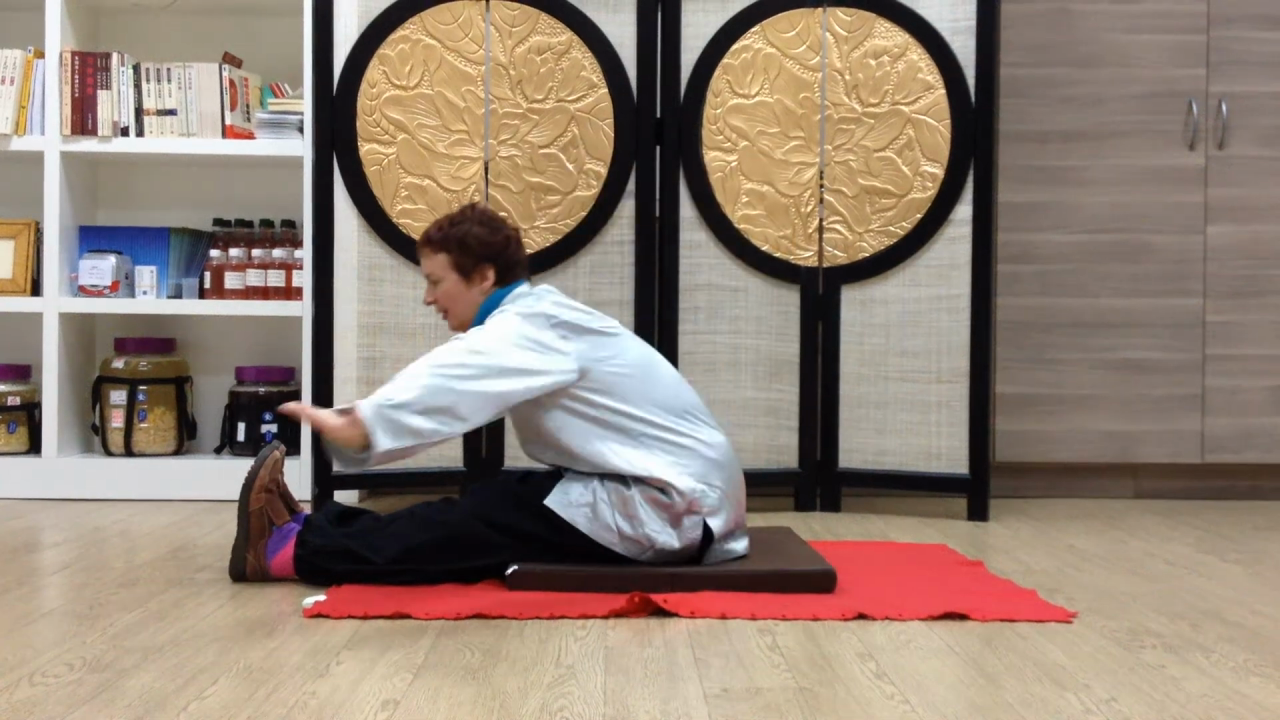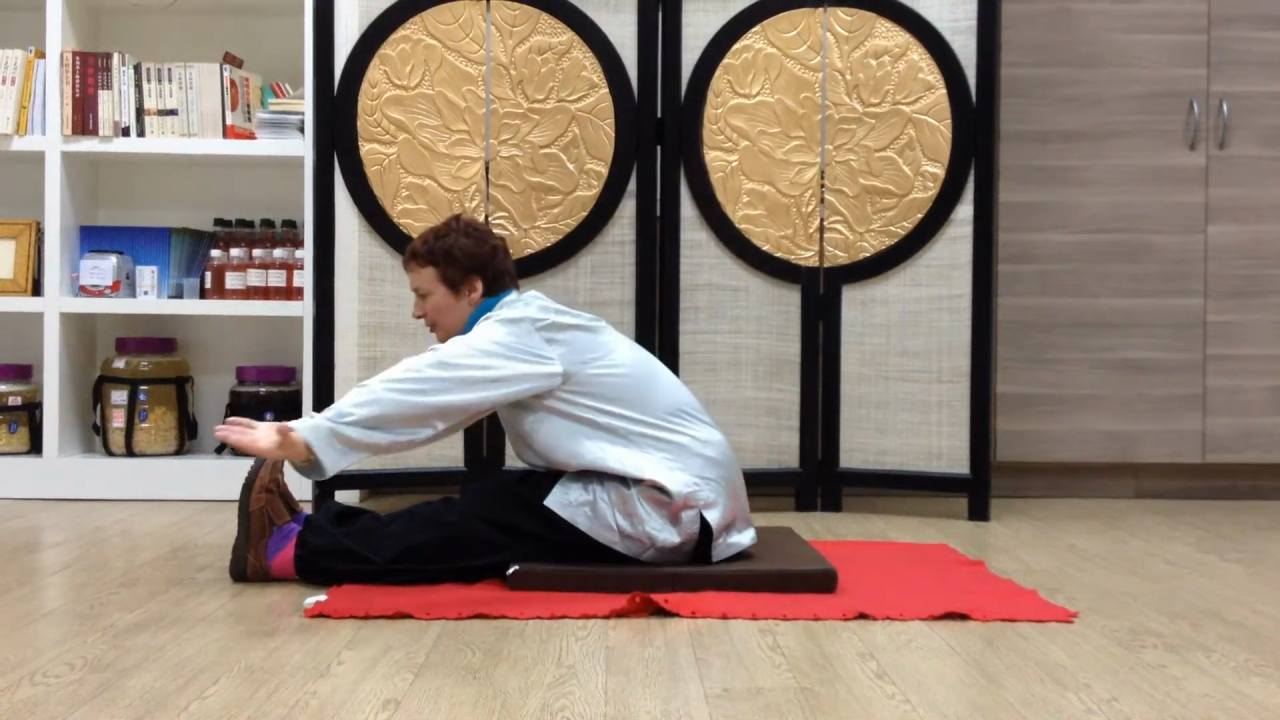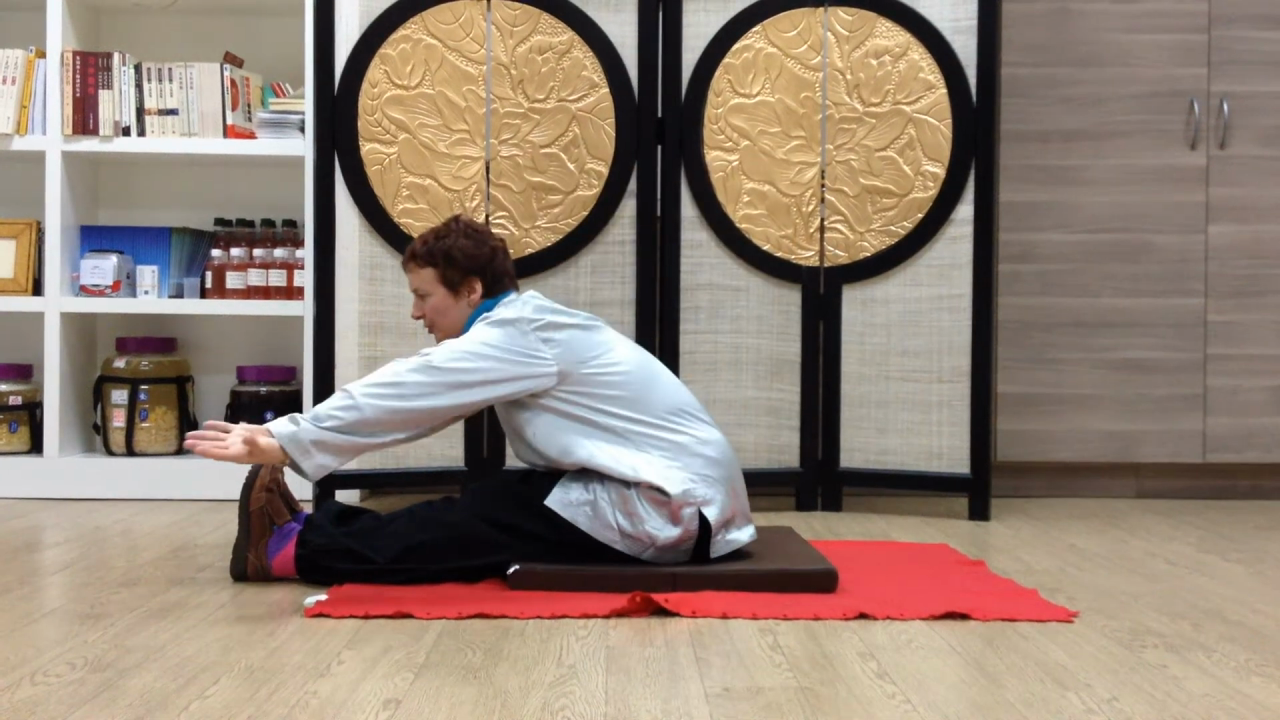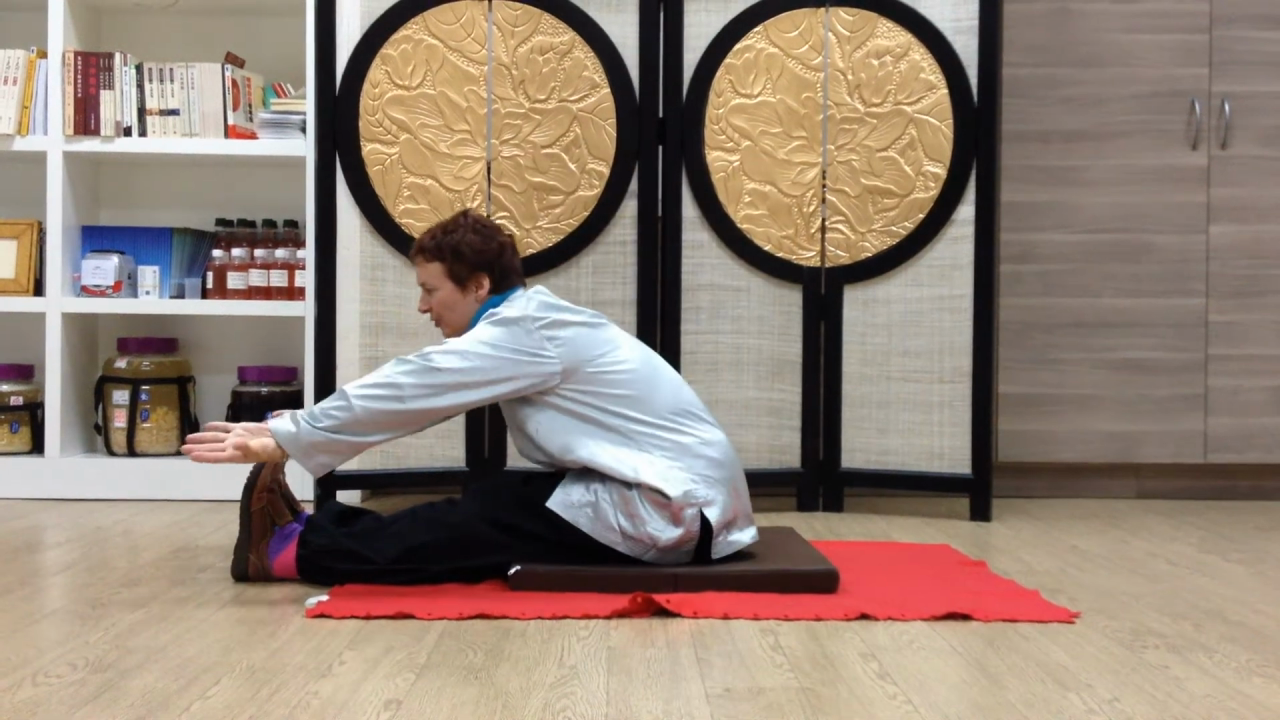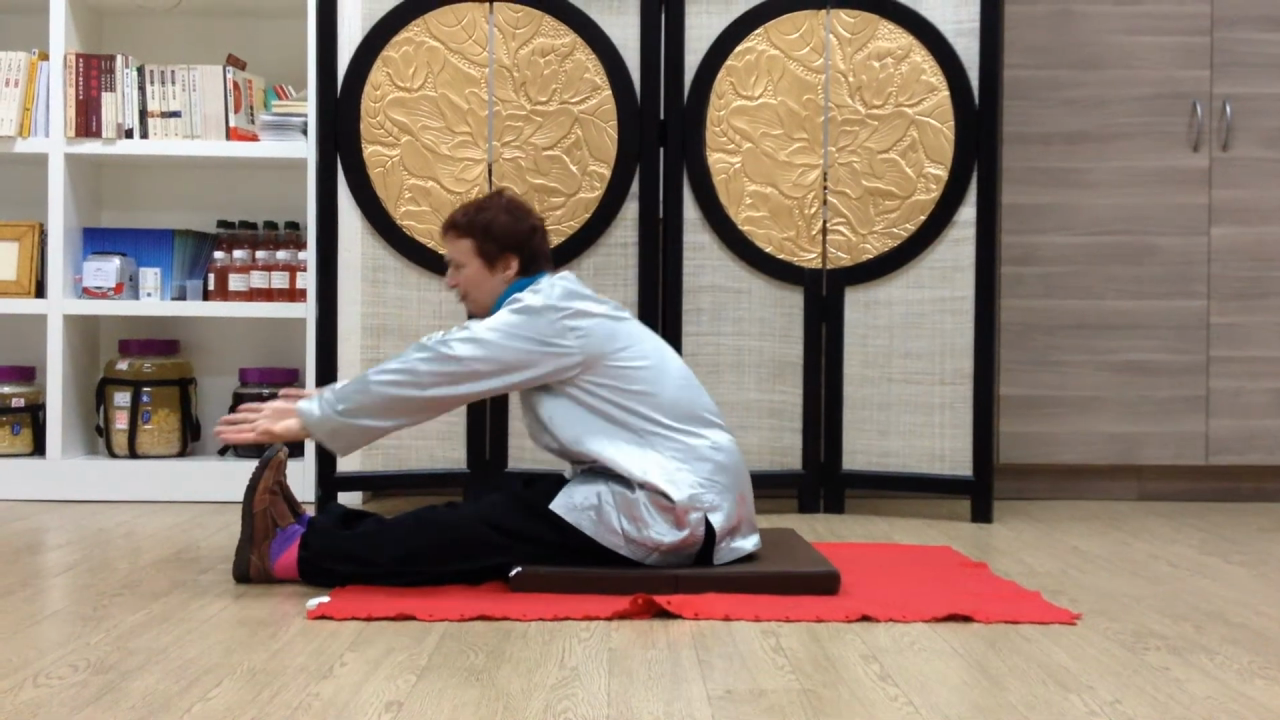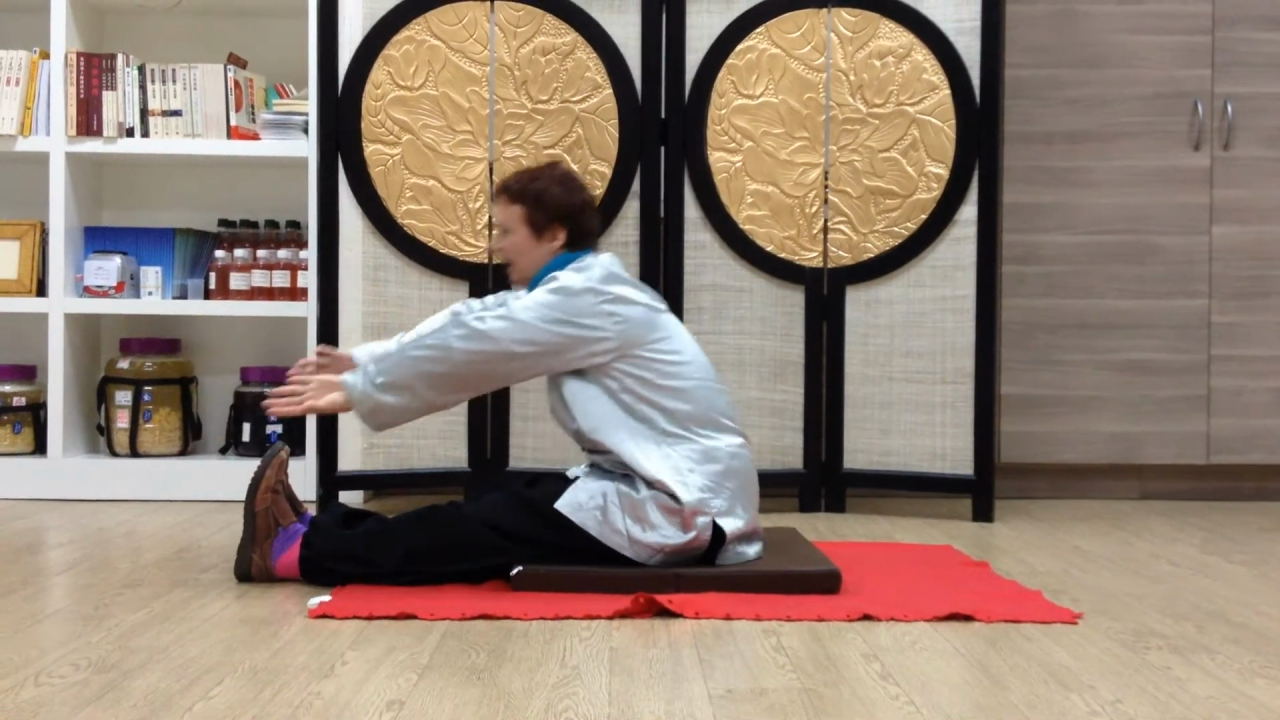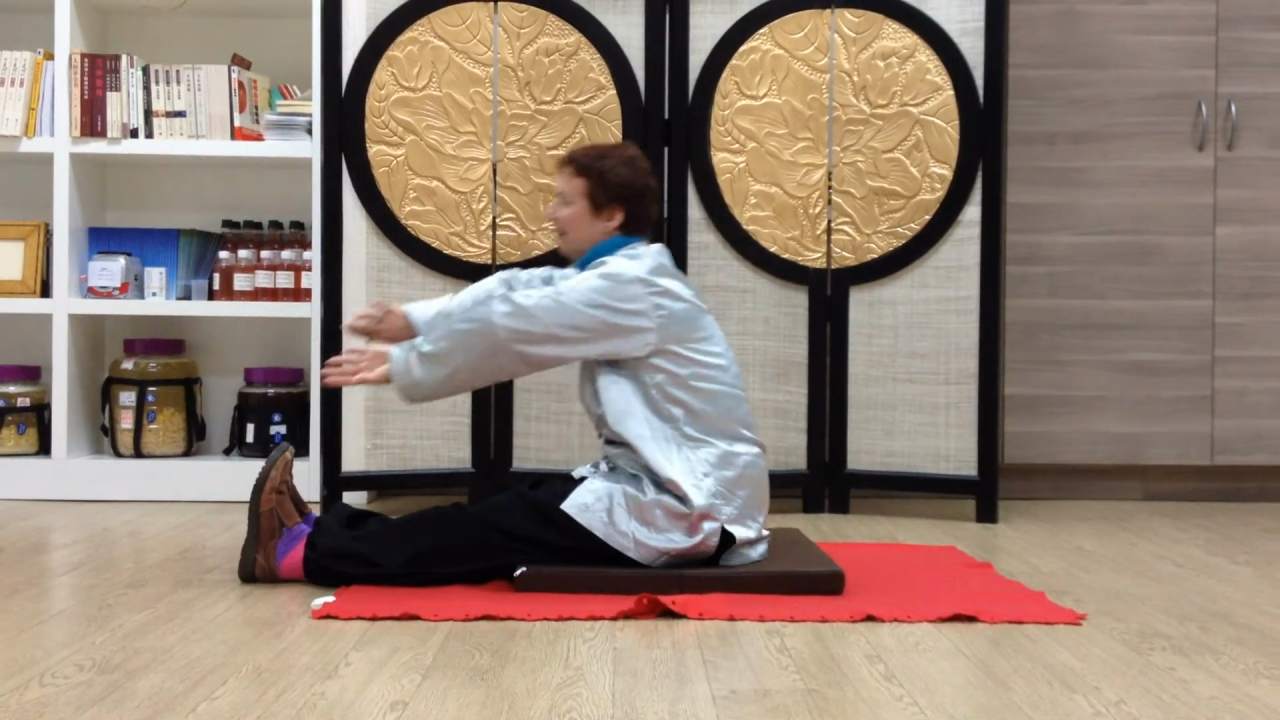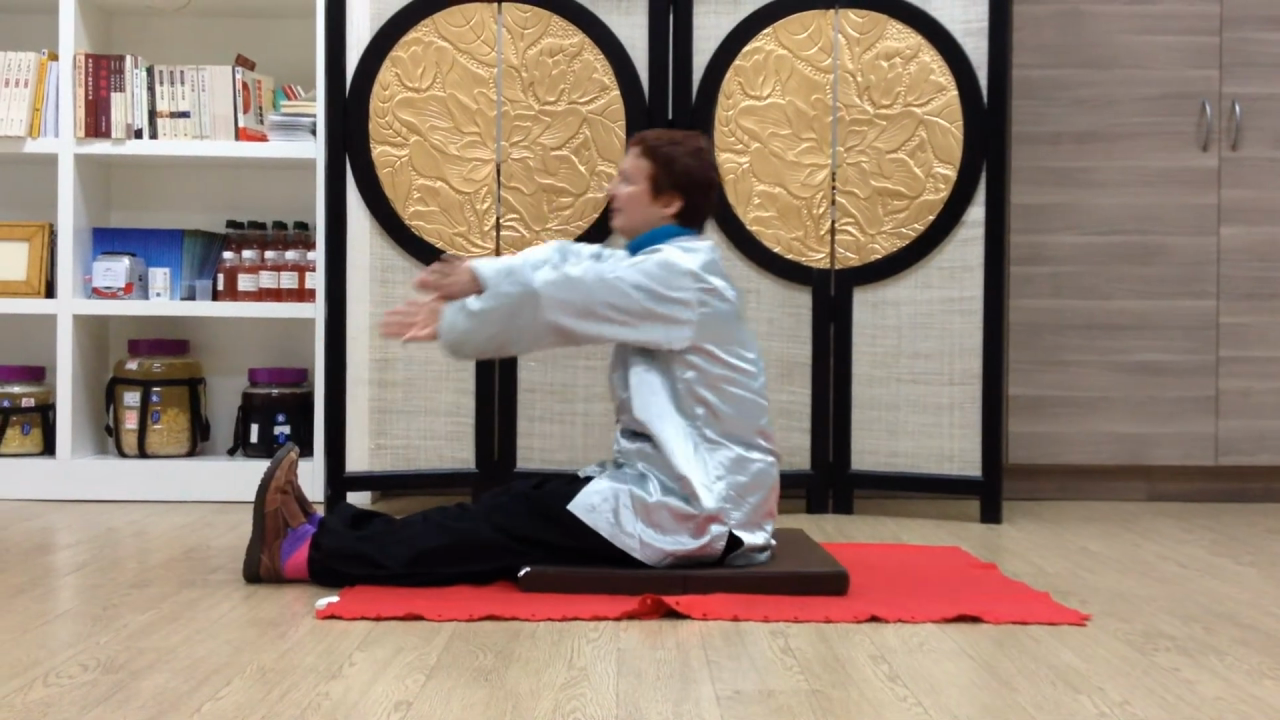
dt=0.2s
person 1, frame 1
left shoulder: (529, 329)
right shoulder: (538, 315)
left elbow: (447, 384)
right elbow: (452, 383)
left wrist: (362, 426)
left hip: (669, 509)
right hip: (673, 494)
left knee: (478, 524)
right knee: (488, 504)
left ankle: (294, 551)
right ankle: (314, 531)
person 1, frame 2
left shoulder: (519, 334)
right shoulder: (527, 326)
left elbow: (417, 393)
right elbow: (428, 402)
left wrist: (307, 439)
right wrist: (310, 437)
left hip: (668, 508)
right hip: (673, 492)
left knee: (476, 525)
right knee: (483, 506)
left ankle: (293, 550)
right ankle: (313, 531)
person 1, frame 3
left shoulder: (518, 335)
right shoulder: (522, 326)
left elbow: (407, 392)
right elbow: (417, 396)
left wrist: (284, 440)
right wrist: (288, 437)
left hip: (667, 507)
right hip: (671, 490)
left knee: (474, 526)
right knee: (483, 504)
left ankle: (293, 550)
right ankle: (311, 531)
person 1, frame 4
left shoulder: (525, 332)
right shoulder: (530, 320)
left elbow: (411, 387)
right elbow: (417, 387)
left wrist: (286, 437)
right wrist: (294, 430)
left hip: (669, 509)
right hip: (671, 492)
left knee: (477, 527)
right knee: (486, 503)
left ankle: (294, 552)
right ankle: (311, 532)
person 1, frame 5
left shoulder: (548, 317)
right shoulder: (550, 305)
left elbow: (431, 371)
right elbow: (442, 359)
left wrist: (313, 415)
right wrist: (321, 404)
left hip: (673, 509)
right hip: (668, 491)
left knee: (482, 531)
right knee: (491, 510)
left ankle: (296, 552)
right ankle: (317, 534)
person 1, frame 6
left shoulder: (585, 297)
right shoulder: (584, 285)
left elbow: (467, 349)
right elbow: (475, 321)
left wrist: (357, 389)
right wrist: (361, 362)
left hip: (679, 507)
right hip: (672, 486)
left knee: (487, 532)
right knee: (499, 509)
left ankle: (298, 551)
right ankle: (317, 534)
person 1, frame 7
left shoulder: (632, 285)
right shoulder: (627, 271)
left elbow: (509, 327)
right elbow: (519, 290)
left wrist: (404, 364)
right wrist: (411, 319)
left hip: (687, 509)
right hip: (680, 486)
left knee: (497, 532)
right knee: (506, 510)
left ankle: (301, 551)
right ankle: (319, 533)
person 1, frame 8
left shoulder: (679, 274)
right shoulder: (673, 262)
left elbow: (555, 294)
right elbow: (573, 262)
left wrist: (452, 323)
right wrist: (476, 276)
left hip: (695, 510)
right hip: (687, 485)
left knee: (500, 530)
right knee: (511, 507)
left ankle: (308, 552)
right ankle: (325, 532)
